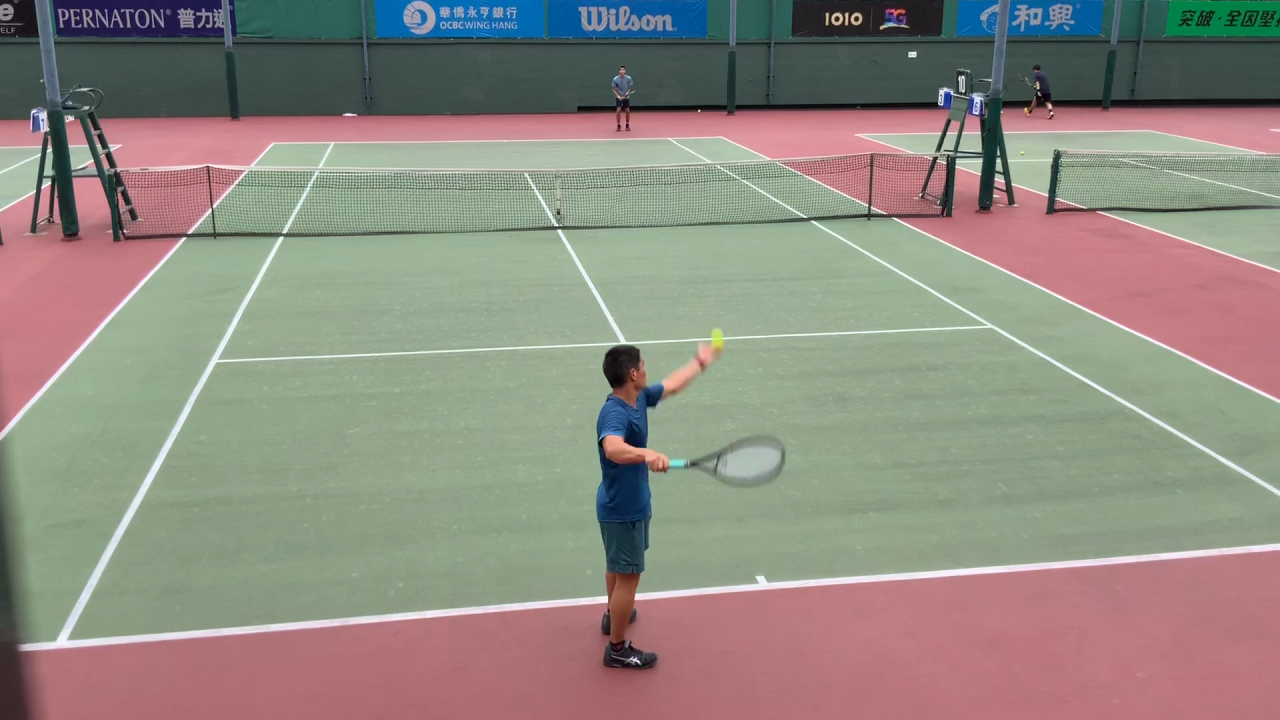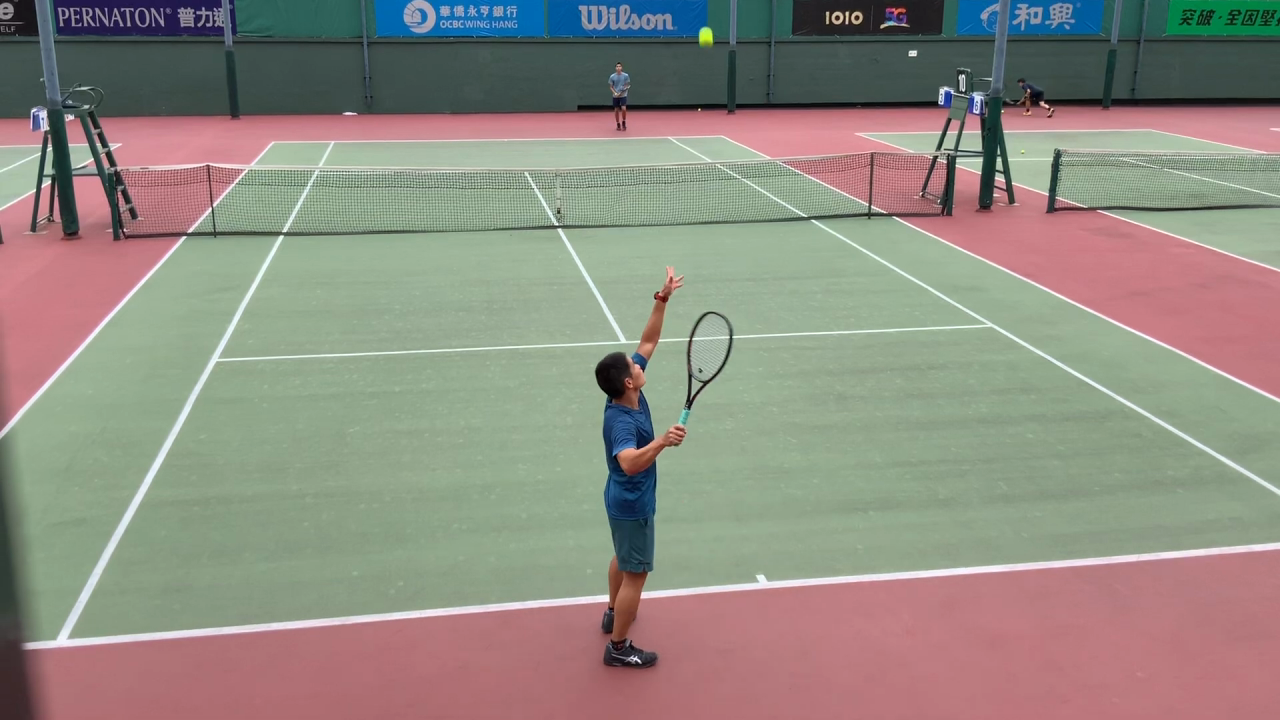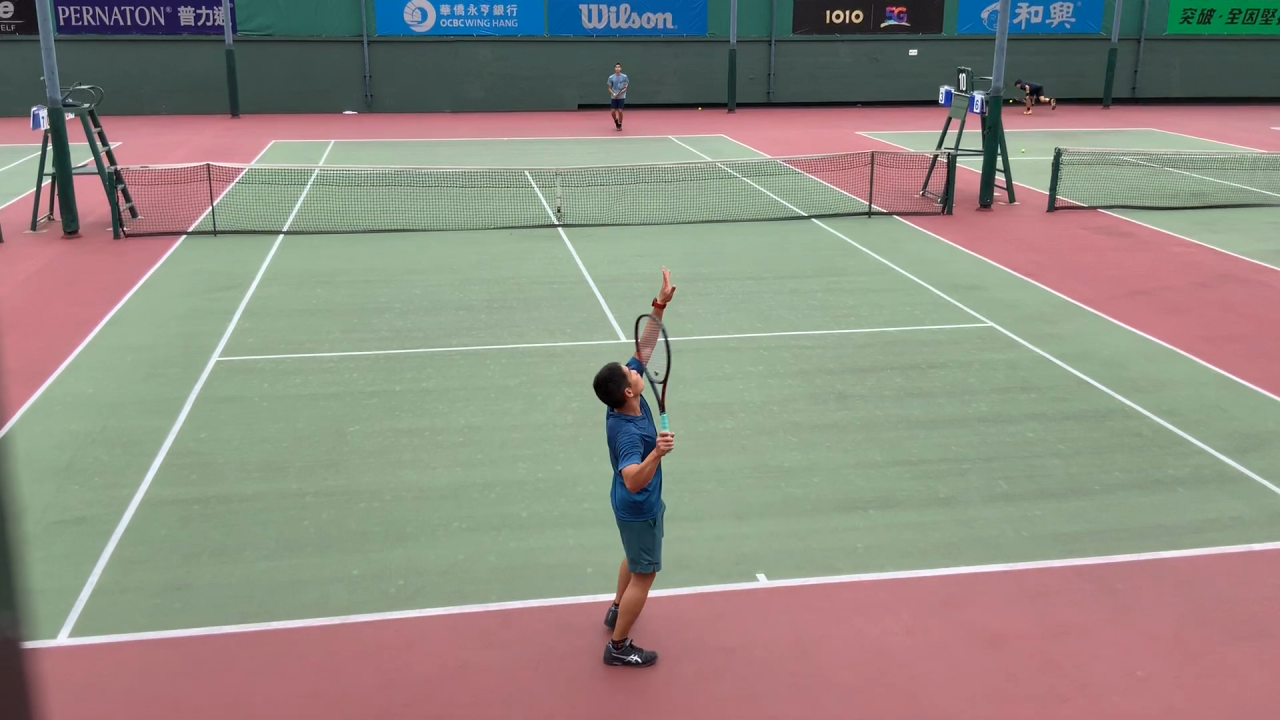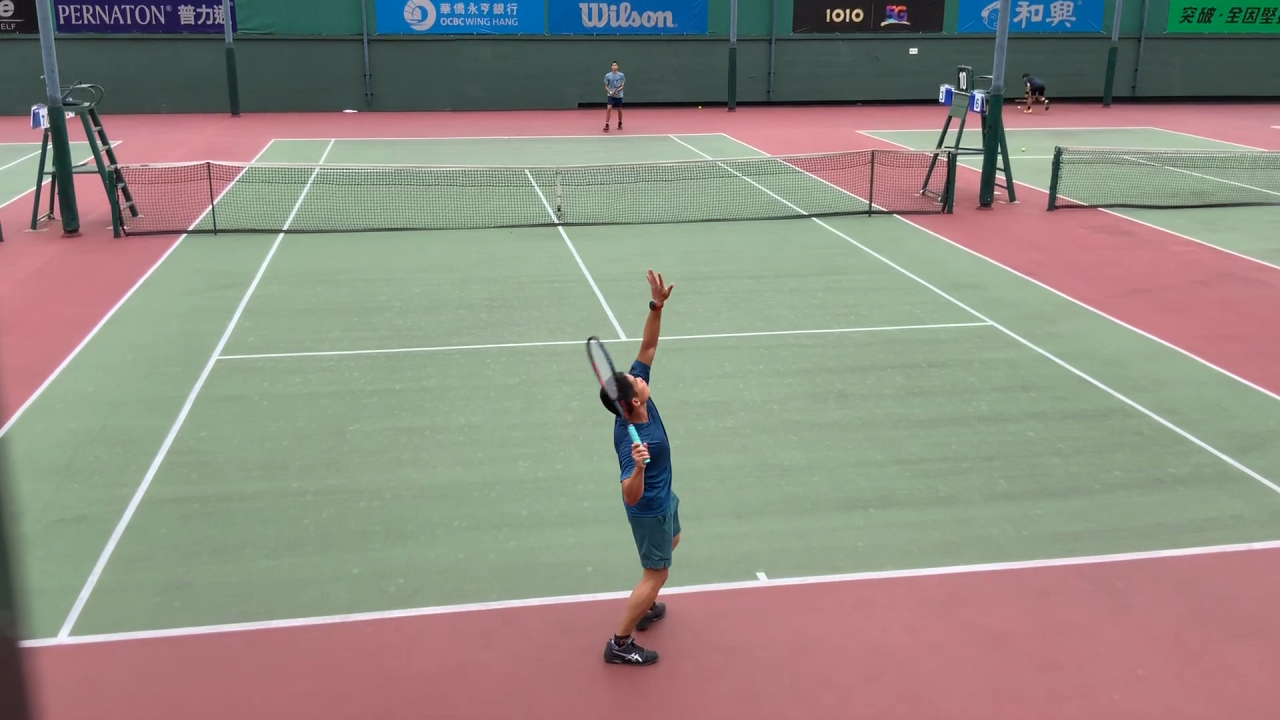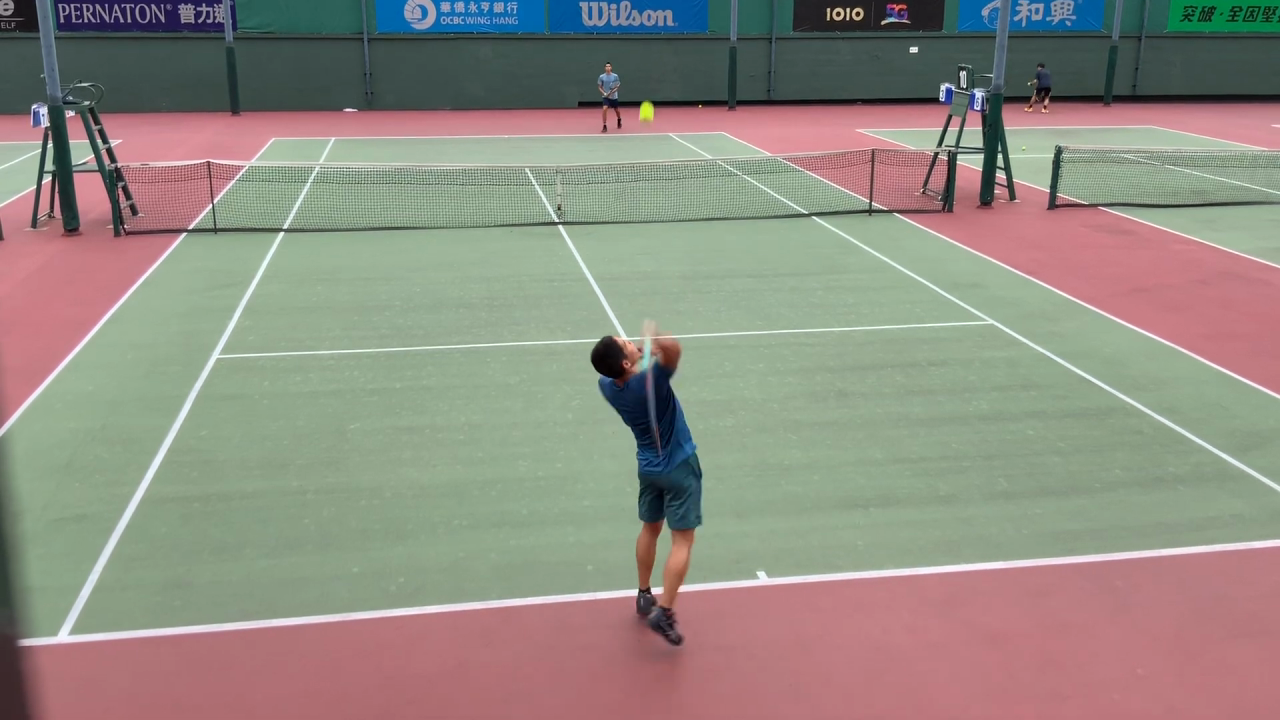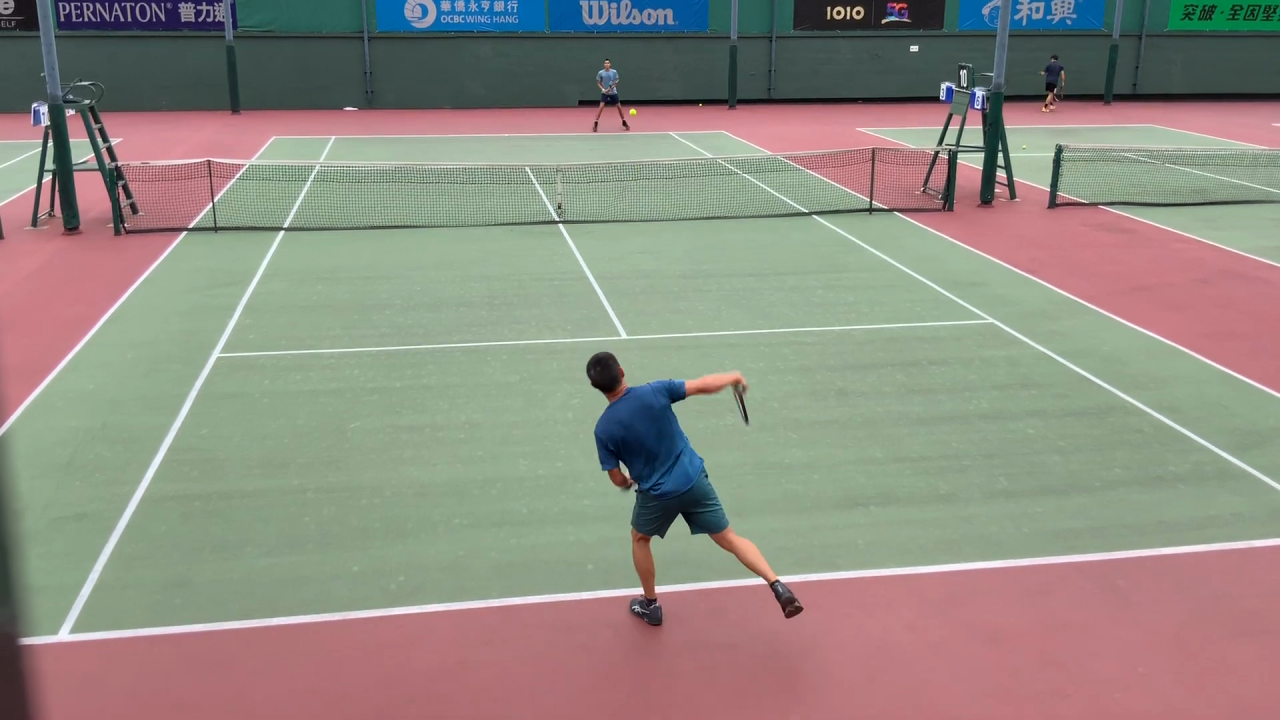
dt=0.3s
person 1, frame 1
left shoulder: (638, 398)
right shoulder: (612, 414)
left elbow: (671, 385)
right elbow: (613, 449)
left wrist: (699, 363)
right wrist: (646, 455)
left hip: (631, 505)
right hip: (621, 509)
left knee: (620, 567)
right knee: (628, 576)
left ankle: (613, 617)
right ankle: (617, 648)
person 1, frame 2
left shoulder: (630, 394)
right shoulder: (620, 422)
left elbow: (648, 341)
right elbow: (630, 464)
left wrist: (662, 298)
right wrist: (662, 441)
left hip: (628, 500)
right hip: (632, 506)
left knee: (623, 560)
right knee: (635, 575)
left ankle: (613, 613)
right ankle: (618, 647)
person 1, frame 3
left shoulder: (624, 398)
right shoulder: (627, 433)
left elbow: (644, 347)
right elbow: (634, 484)
left wrist: (660, 304)
right wrist: (656, 455)
left hip: (644, 503)
right hip: (639, 508)
left knee: (634, 558)
right knee: (643, 575)
left ankle: (616, 609)
right ankle: (619, 646)
person 1, frame 4
left shoulder: (634, 394)
right shoulder: (630, 438)
left elbow: (647, 346)
right elbow: (633, 497)
left wrist: (657, 305)
right wrist: (637, 466)
left hip: (661, 498)
right hip: (650, 507)
left knee: (671, 540)
right knee: (656, 574)
left ankle: (646, 608)
right ankle: (620, 643)
person 1, frame 5
left shoulder: (608, 386)
right shoulder: (647, 384)
right elbow: (673, 352)
left wrist: (624, 347)
right wrist: (662, 345)
left hip: (649, 468)
right hip: (679, 468)
left knee: (650, 527)
right knee: (682, 541)
left ankle: (644, 596)
right ankle: (664, 611)
person 1, frame 6
left shoulder: (604, 429)
right shoulder: (652, 393)
left elbow: (616, 478)
right elbow: (702, 385)
left wrist: (629, 483)
right wrist: (733, 377)
left hip: (655, 494)
right hip: (692, 481)
left knee: (640, 538)
right knee: (730, 539)
left ankle: (650, 605)
right ankle: (777, 587)
